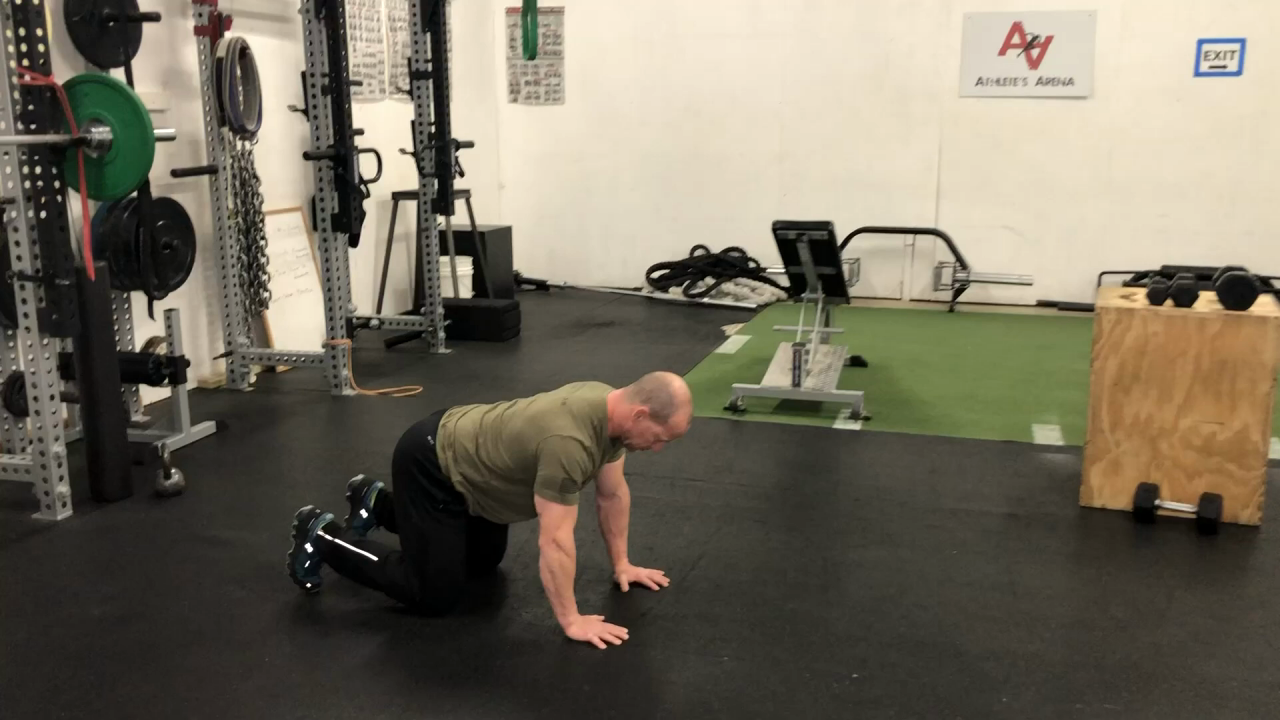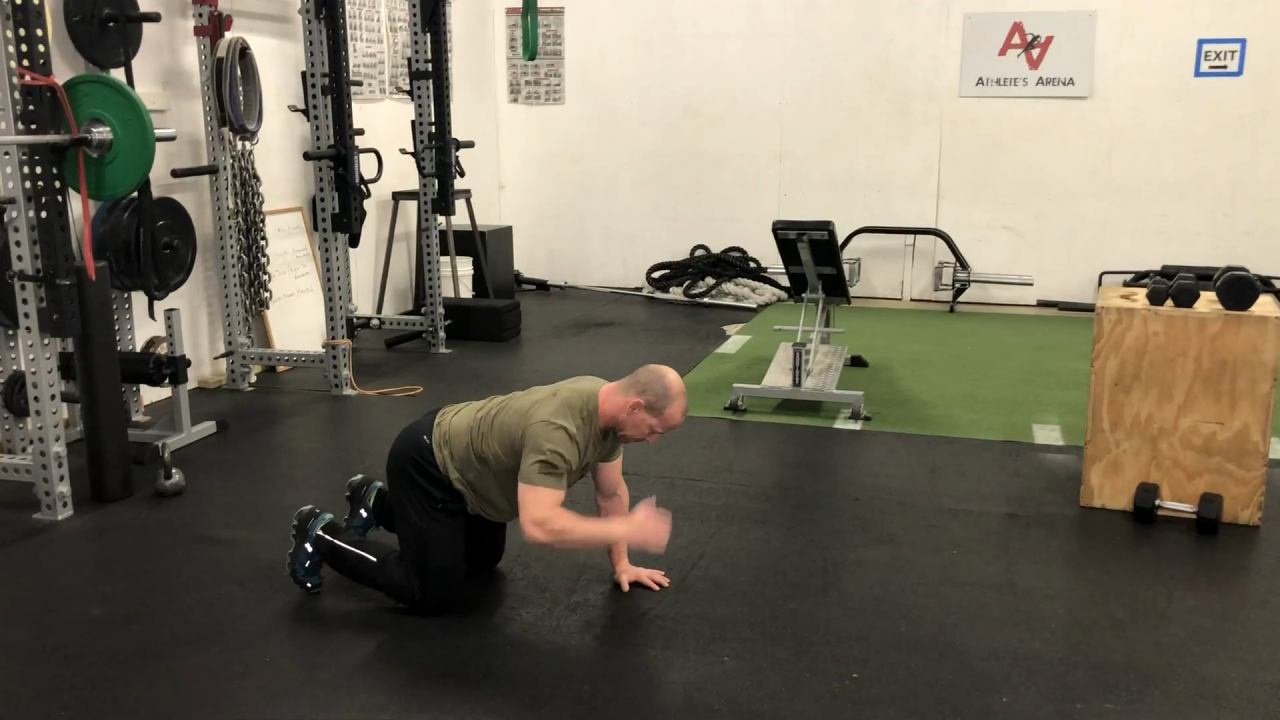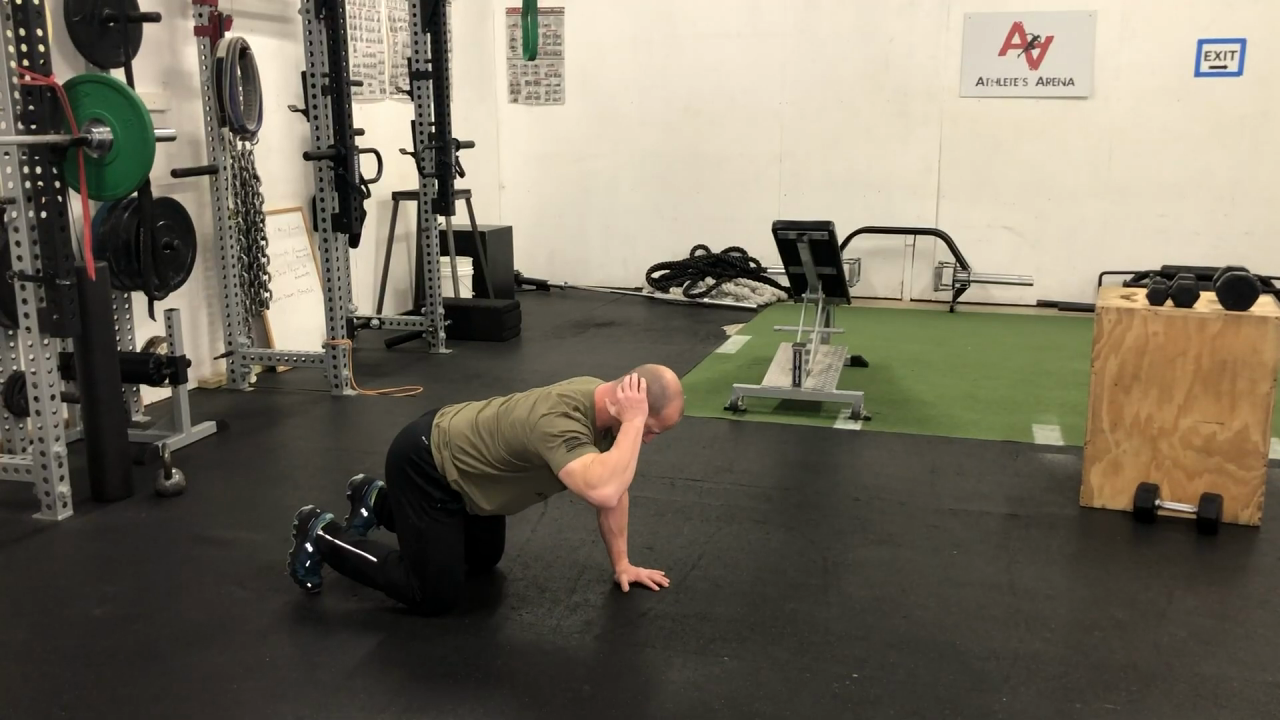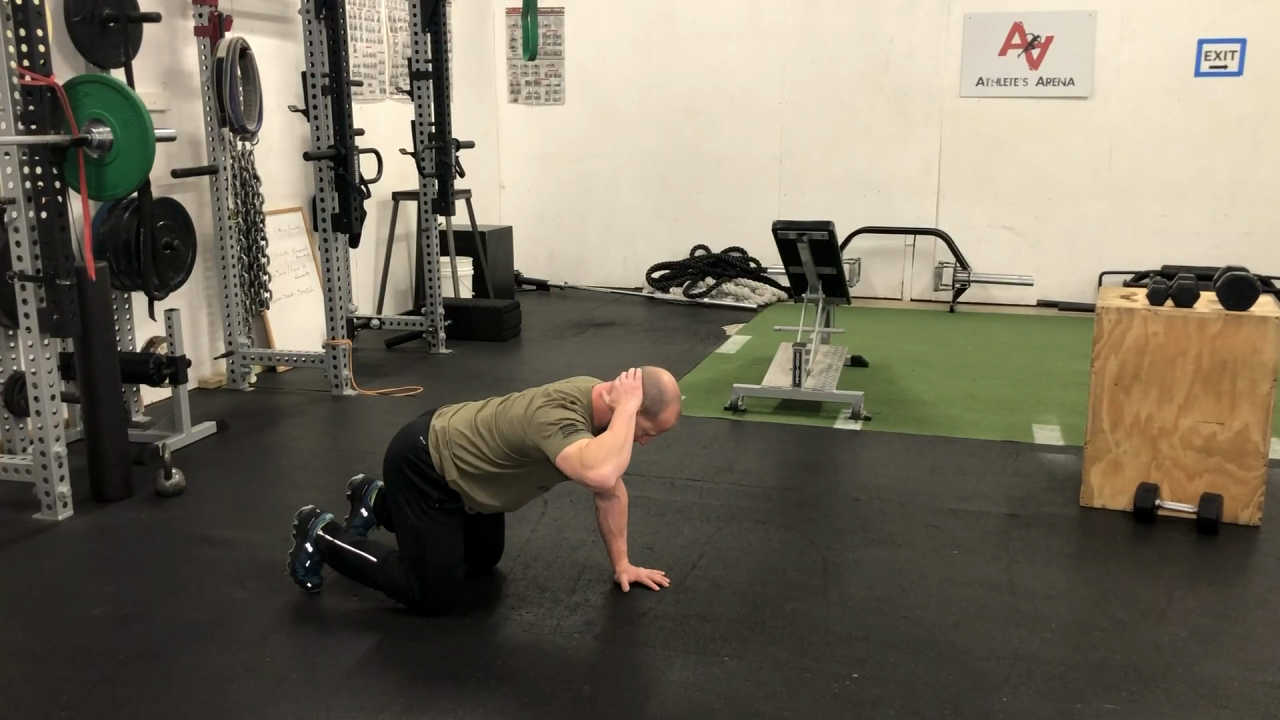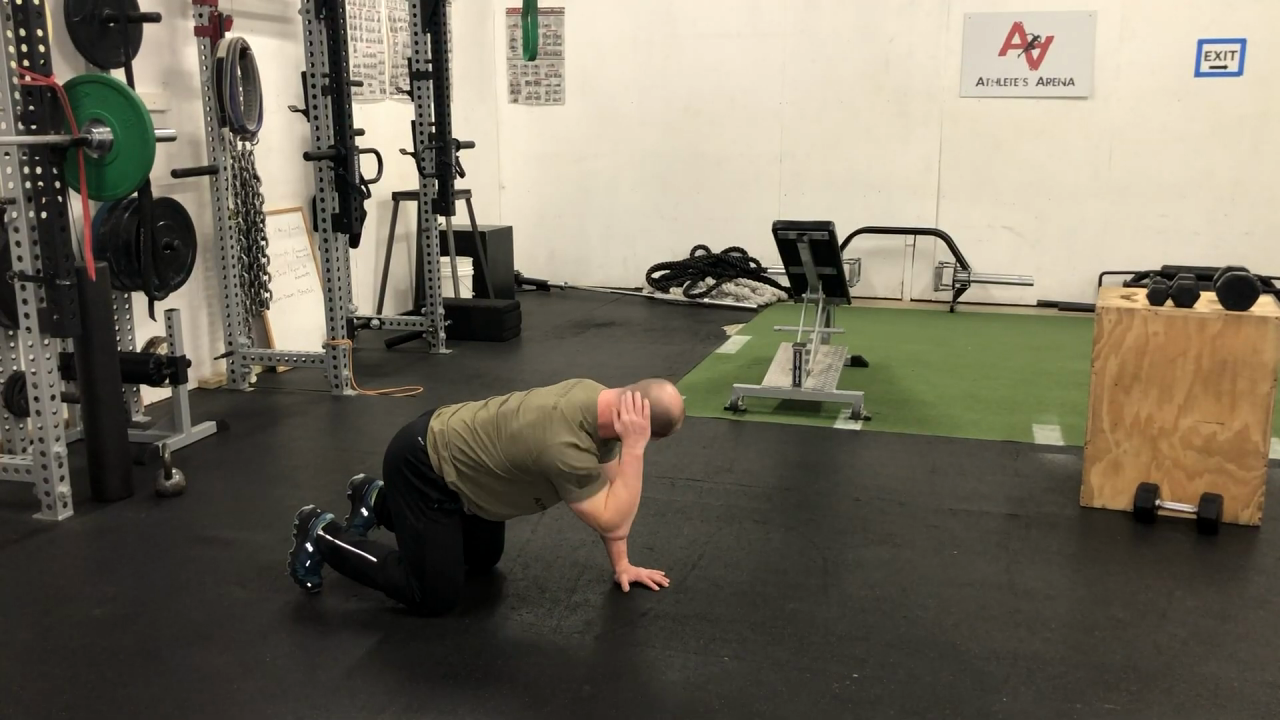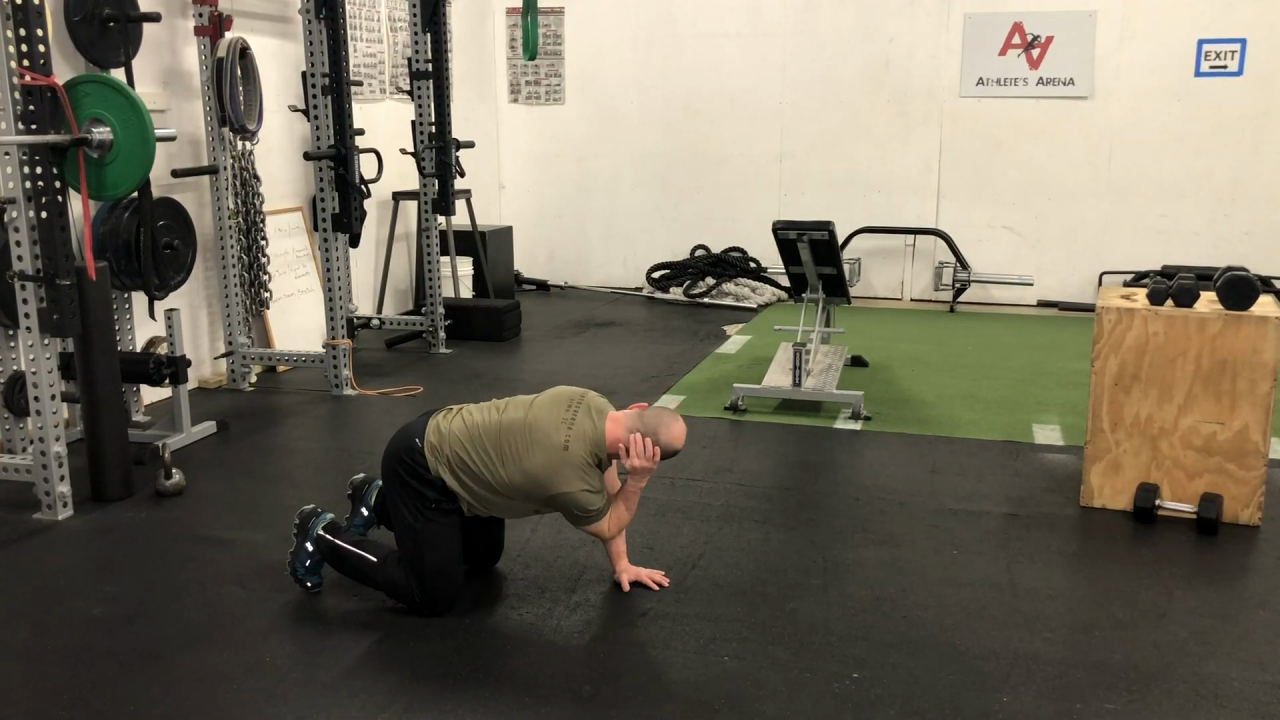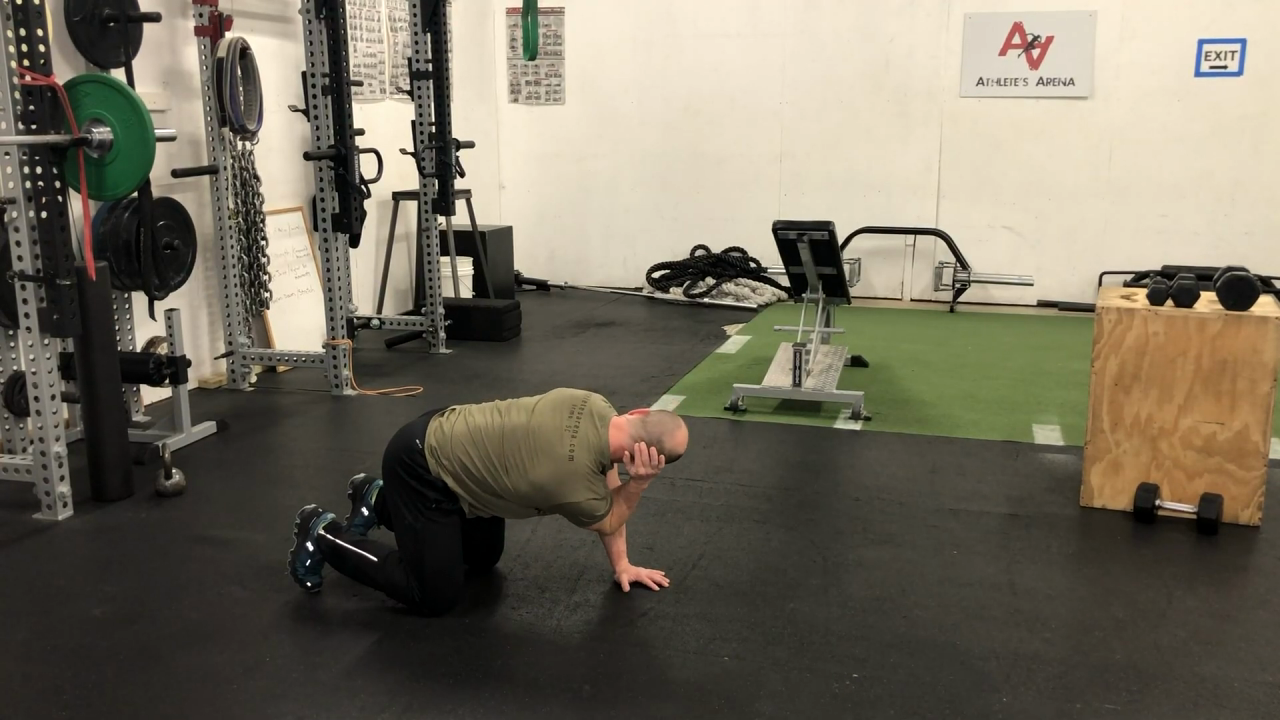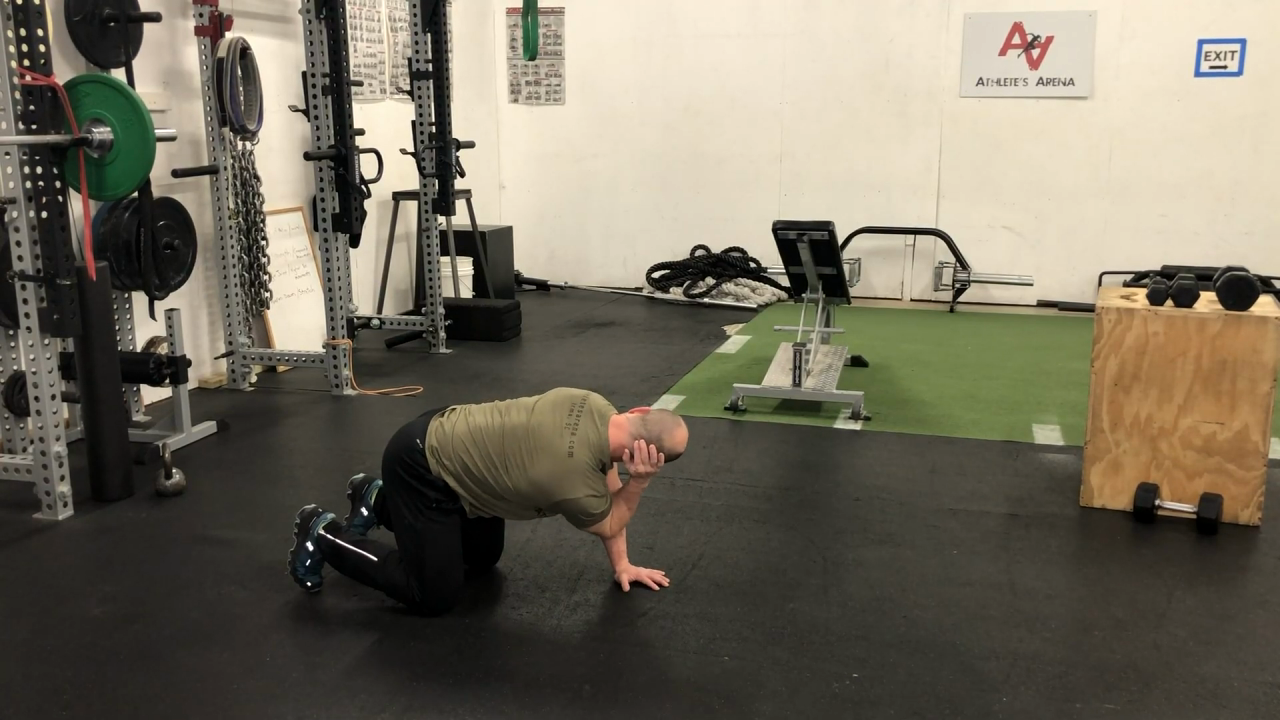
dt=0.5s
person 1, frame 1
left shoulder: (610, 406)
right shoulder: (570, 440)
left elbow: (612, 494)
right elbow: (555, 540)
left wrist: (621, 563)
right wrist: (571, 620)
left hip: (466, 455)
right hip: (430, 463)
left knee: (484, 562)
right knee: (435, 595)
left ankle: (377, 502)
right ankle: (323, 538)
person 1, frame 2
left shoulder: (607, 406)
right shoulder: (557, 429)
left elbow: (611, 493)
right elbow: (538, 524)
left wrist: (622, 564)
right wrist: (626, 531)
left hip: (464, 456)
right hip: (427, 463)
left knee: (482, 560)
right knee: (435, 595)
left ankle: (378, 501)
right ankle: (323, 538)
person 1, frame 3
left shoulder: (603, 404)
right shoulder: (561, 421)
left elbow: (613, 491)
right elbow: (602, 492)
left wrist: (621, 563)
right wrist: (632, 421)
left hip: (460, 454)
right hip: (425, 462)
left knee: (483, 559)
right knee: (434, 595)
left ankle: (378, 501)
right ankle: (323, 538)
person 1, frame 4
left shoulder: (600, 402)
right shoulder: (558, 414)
left elbow: (610, 490)
right elbow: (601, 474)
left wrist: (622, 563)
right wrist: (627, 407)
left hip: (458, 452)
right hip: (422, 461)
left knee: (483, 558)
right knee: (434, 595)
left ankle: (378, 501)
right ankle: (322, 537)
person 1, frame 5
left shoulder: (599, 399)
right shoulder: (564, 442)
left elbow: (611, 487)
right elbow: (614, 524)
left wrist: (621, 565)
right wrist: (634, 446)
left hip: (453, 448)
right hip: (422, 464)
left knee: (484, 558)
right knee: (434, 596)
left ankle: (378, 501)
right ankle: (324, 537)
person 1, frame 6
left shoulder: (597, 407)
right shoulder: (570, 476)
left elbow: (608, 491)
right elbow: (609, 527)
left wrist: (621, 564)
right wrist: (639, 480)
left hip: (447, 440)
right hip: (419, 466)
left knee: (484, 557)
right knee: (434, 595)
left ankle: (379, 500)
right ankle: (324, 537)
person 1, frame 7
left shoulder: (597, 408)
right shoulder: (575, 483)
left elbow: (610, 492)
right elbow: (609, 519)
left wrist: (621, 564)
right wrist: (639, 483)
left hip: (446, 435)
right hip: (420, 466)
left knee: (484, 557)
right knee: (434, 596)
left ankle: (377, 499)
right ankle: (324, 537)
person 1, frame 8
left shoulder: (597, 409)
right shoulder: (575, 480)
left elbow: (608, 492)
right elbow: (608, 525)
left wrist: (622, 564)
right wrist: (640, 482)
left hip: (446, 436)
right hip: (420, 465)
left knee: (483, 557)
right knee: (434, 595)
left ankle: (378, 500)
right ankle: (324, 537)
